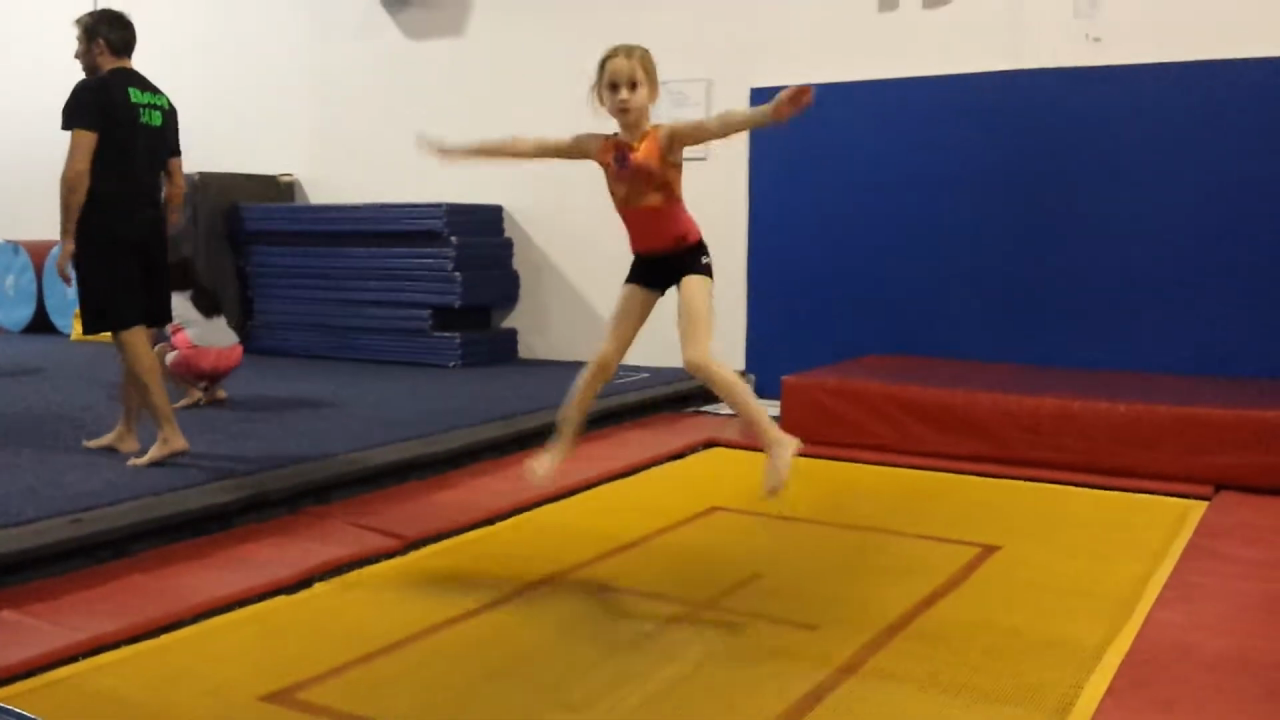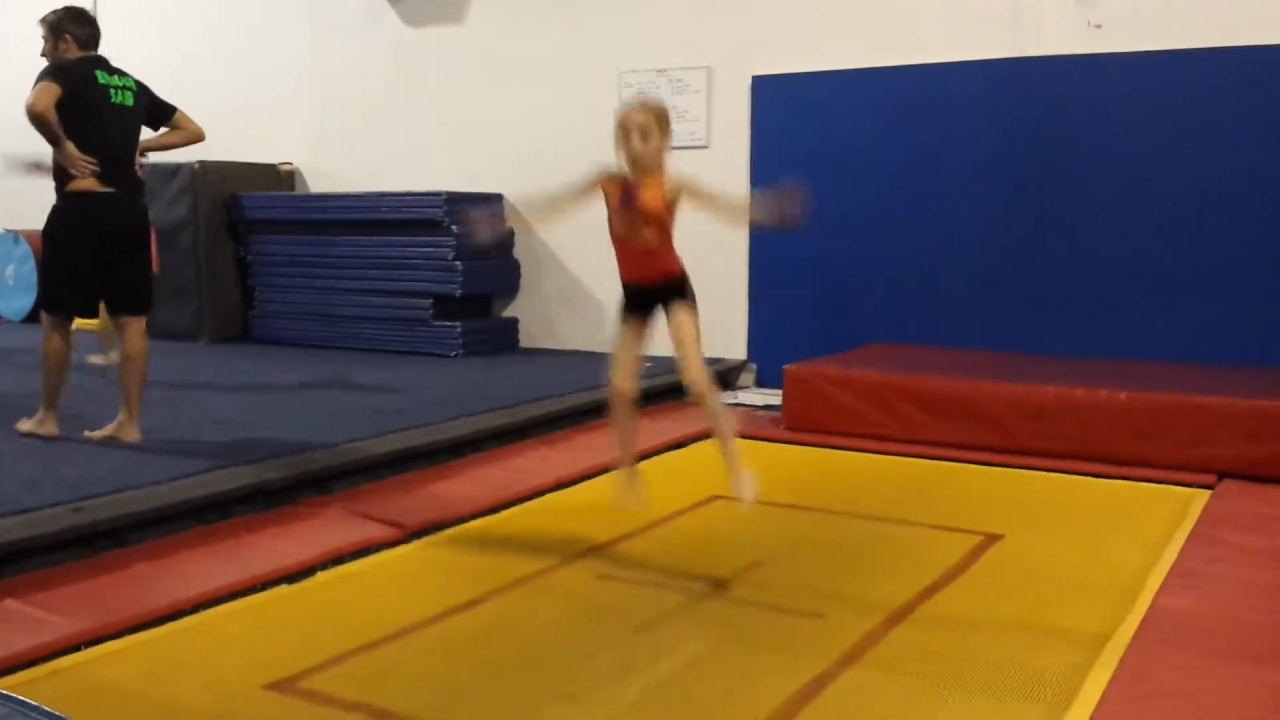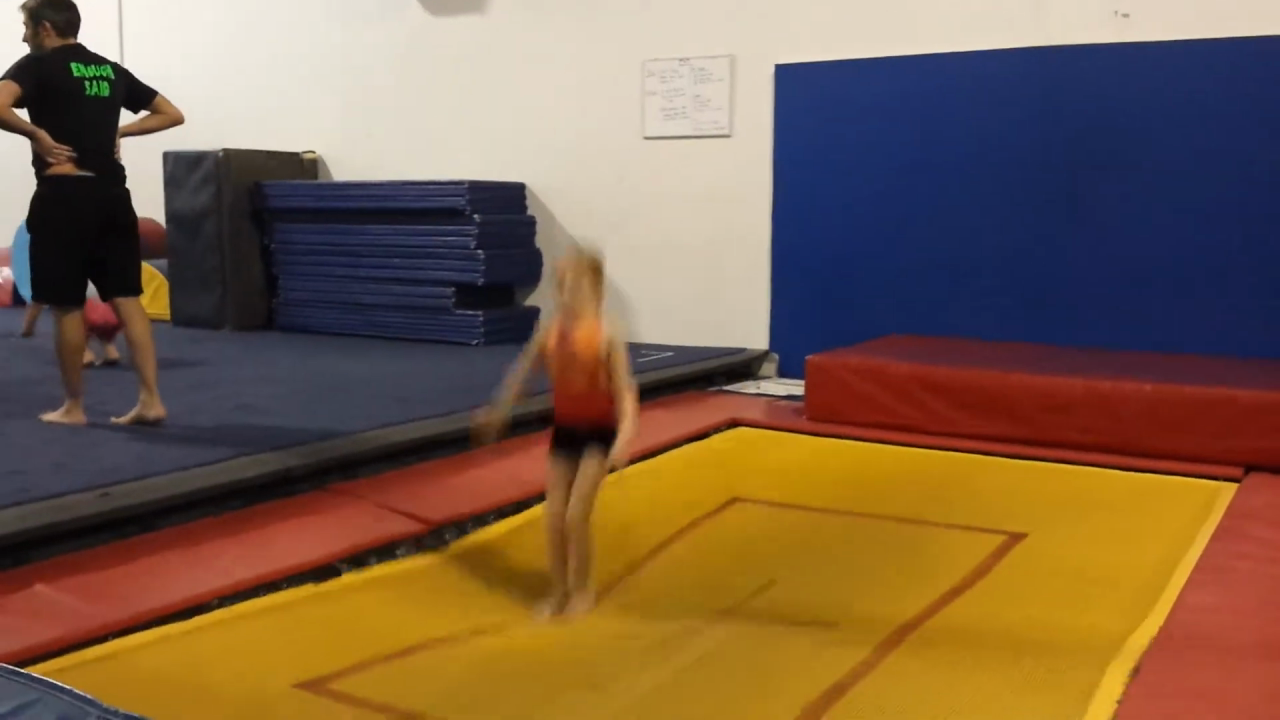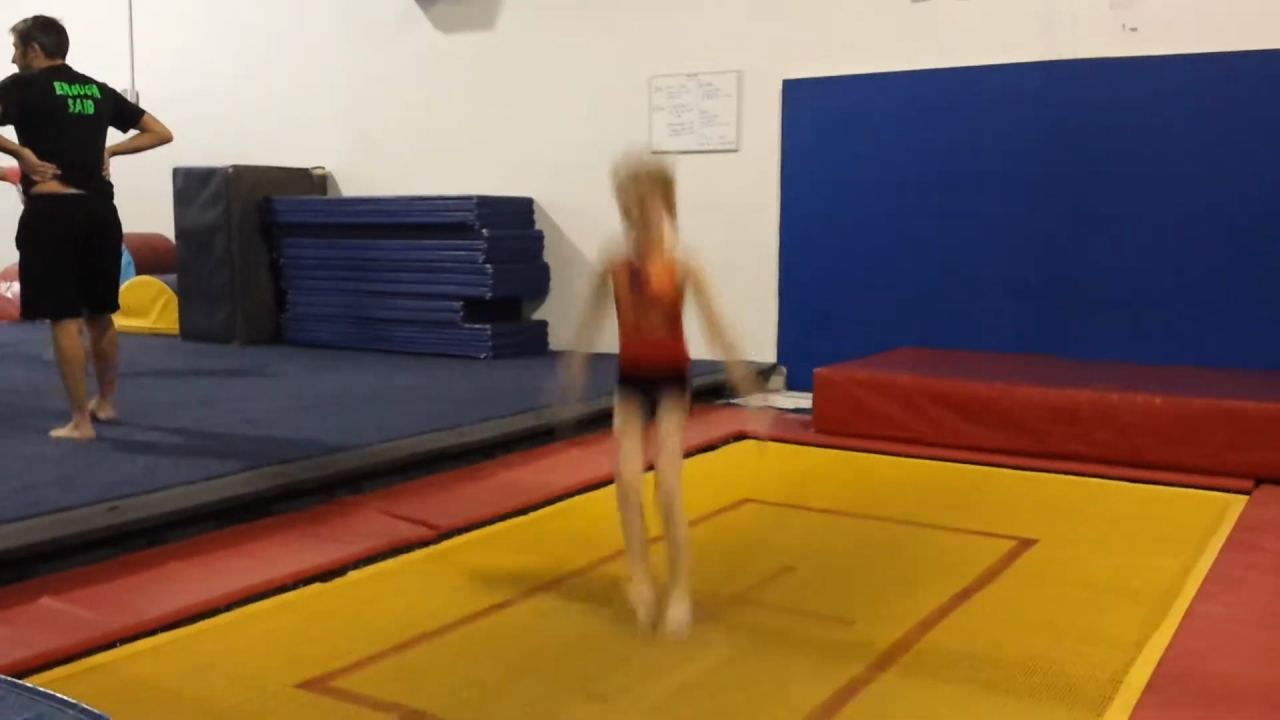
dt=0.7s
person 1, frame 1
left shoulder: (93, 92)
right shoulder: (160, 100)
left elbow: (78, 168)
right elbow: (176, 184)
left wrist: (69, 235)
left hip: (106, 230)
right hip: (148, 230)
left knee: (129, 333)
right knee: (135, 332)
left ankle: (169, 432)
right ankle: (125, 431)
person 1, frame 2
left shoulder: (64, 73)
right shoulder: (131, 84)
left elbow: (38, 107)
right elbow: (192, 131)
left wrist: (61, 144)
right wrist: (139, 146)
left hip: (83, 209)
right hip: (130, 210)
left knee: (55, 317)
right knee: (130, 320)
left ankle: (48, 417)
right ankle: (128, 422)
person 1, frame 3
left shoulder: (38, 66)
right shoulder: (110, 70)
right elbow: (171, 114)
left wrist: (35, 132)
right wrist: (119, 131)
left hip: (64, 195)
right hip: (112, 193)
left knee: (67, 308)
right knee: (126, 301)
left ankle: (73, 407)
right ankle: (151, 400)
person 1, frame 4
right shoulder: (100, 91)
right elbow: (160, 133)
right wrist: (108, 150)
left hip: (52, 212)
right hip: (99, 210)
left knee: (64, 320)
right knee: (99, 314)
left ankle: (81, 421)
right ankle: (105, 401)
person 2, frame 1
left shoulder: (669, 137)
right shoulder: (598, 145)
left elbow: (716, 125)
right elbow: (527, 146)
left wrist: (769, 114)
right wrist: (459, 150)
left hip: (688, 254)
right hip: (645, 261)
left knee: (699, 360)
right knee: (603, 360)
left ankle: (775, 440)
right ankle: (560, 447)
person 2, frame 2
left shoulder: (673, 186)
right shoulder: (608, 181)
left elbow: (722, 205)
right elbow: (554, 202)
left wrist: (766, 210)
right wrist: (502, 220)
left hip: (672, 287)
right hip: (634, 292)
left knee: (696, 378)
right knee: (621, 387)
left ankle: (736, 464)
right ankle: (628, 469)
person 2, frame 3
left shoulder: (606, 334)
right shoulder: (548, 331)
left elbow: (625, 389)
right elbow: (521, 372)
left wrist: (625, 436)
right wrist: (496, 413)
left hip: (597, 430)
right hip: (564, 429)
left knee: (576, 517)
right knee: (553, 518)
left ankle: (583, 590)
right ankle: (559, 589)
person 2, frame 4
left shoulder: (681, 268)
right shoulder: (614, 267)
left elbow: (714, 324)
right elbow: (591, 315)
left wrist: (743, 379)
right wrist: (574, 368)
left hip: (670, 377)
right hip: (631, 378)
left knee: (669, 488)
right knee: (628, 483)
left ankle: (680, 591)
right ankle: (639, 578)
